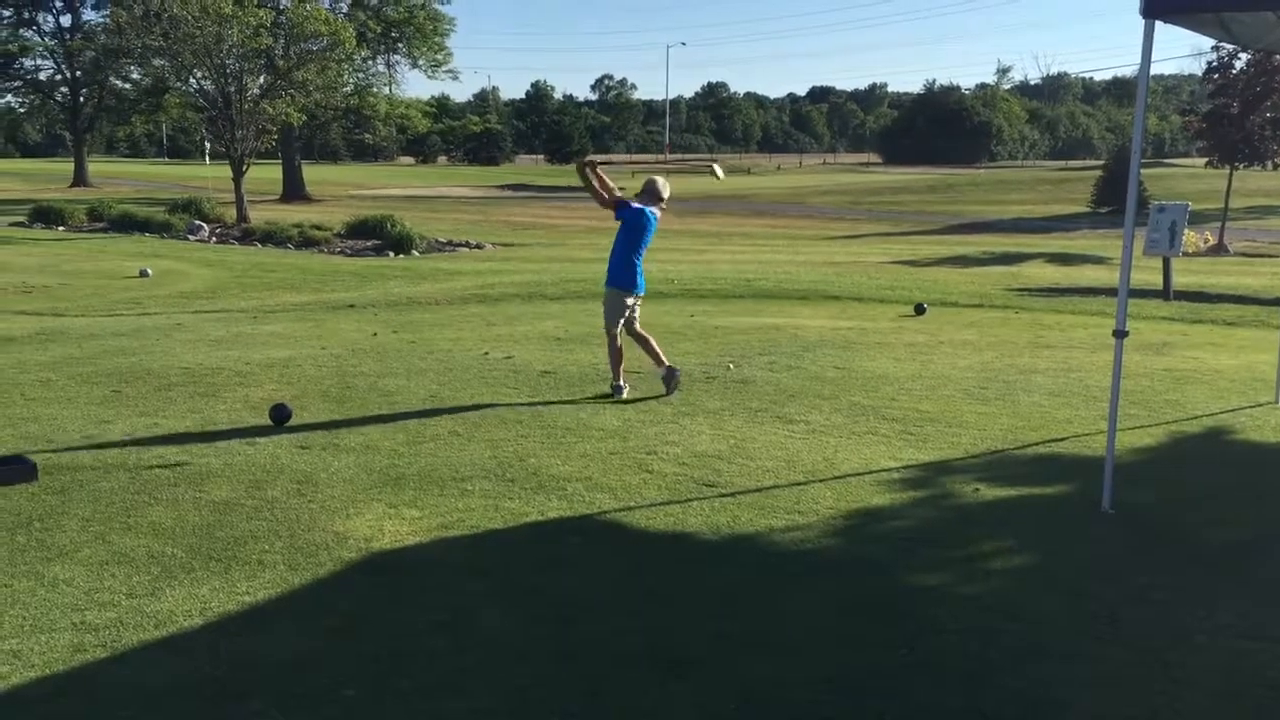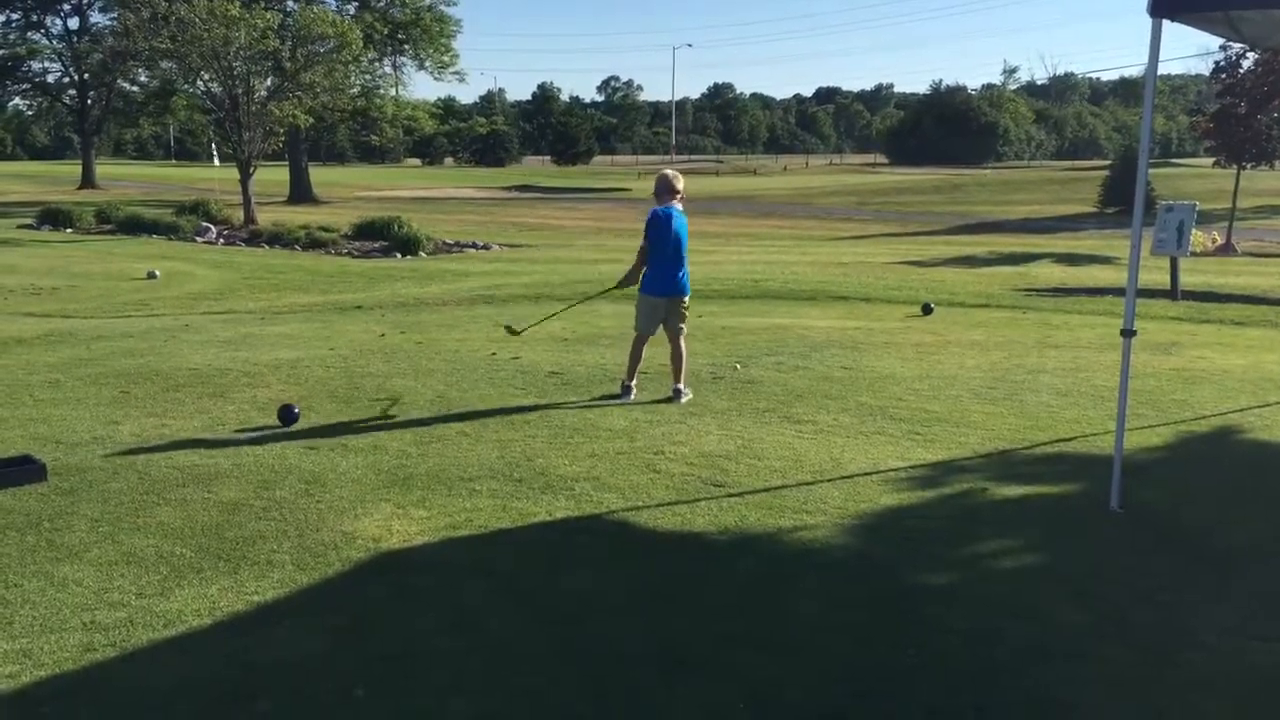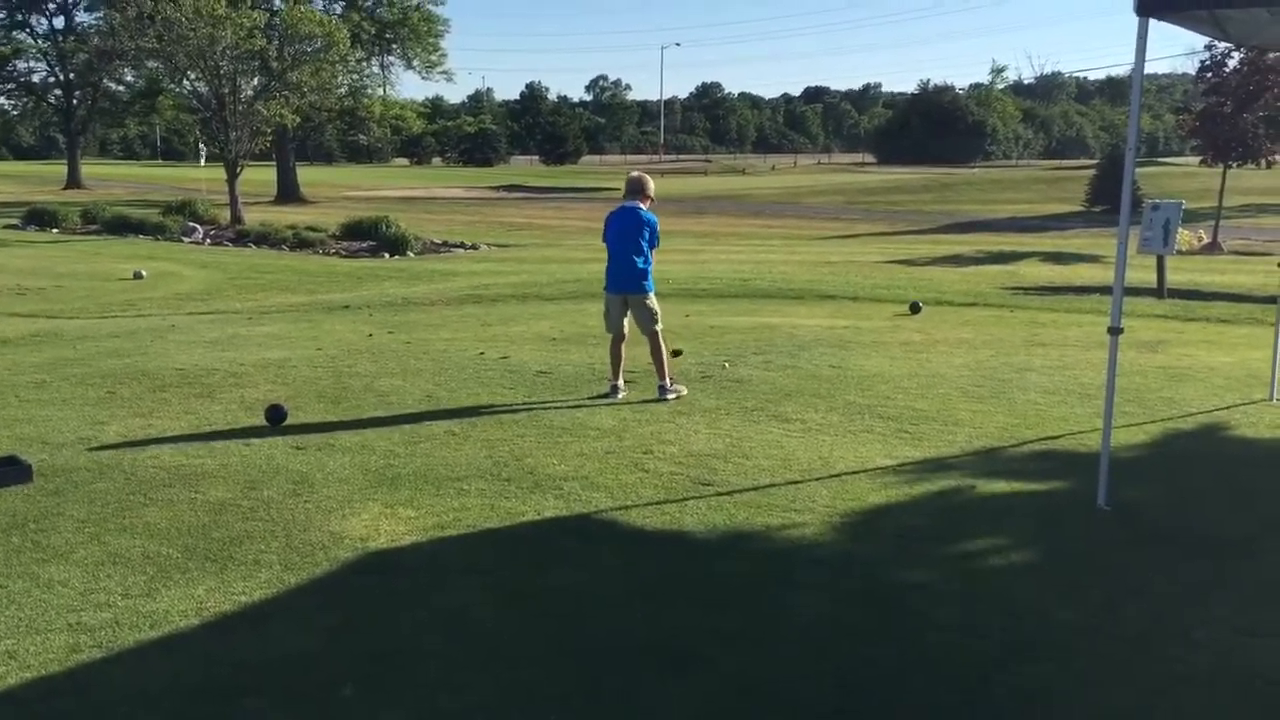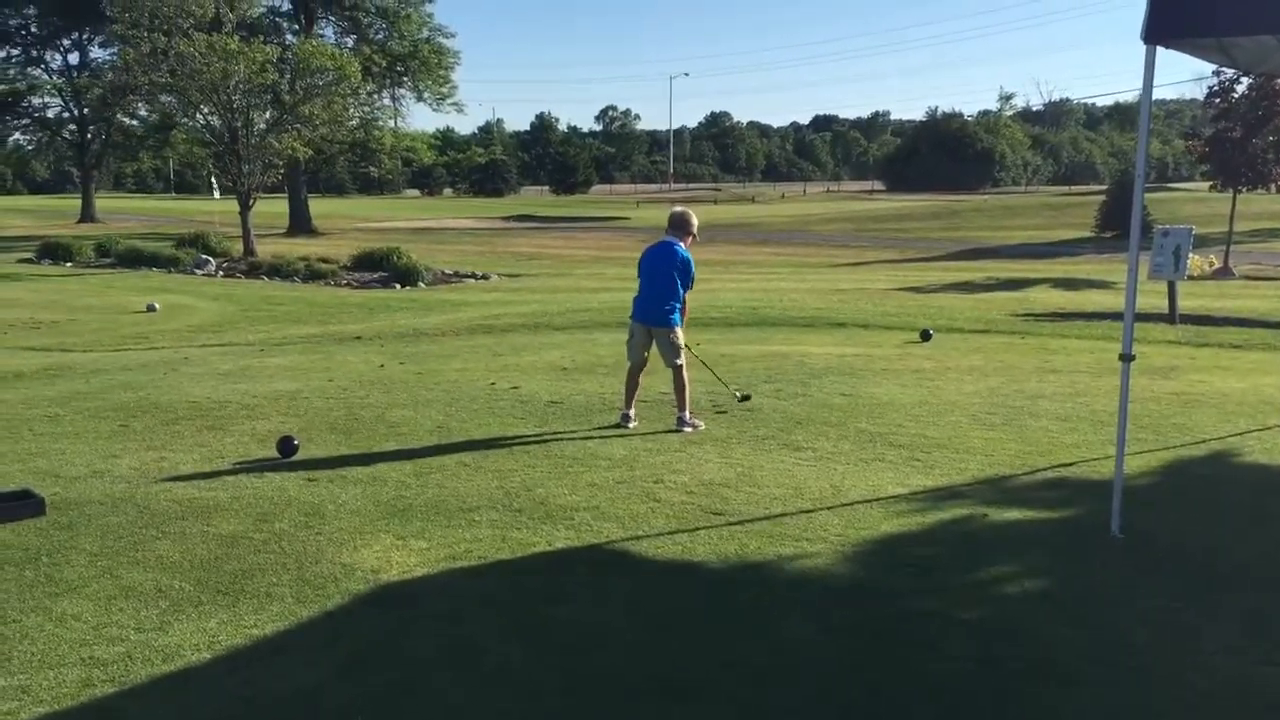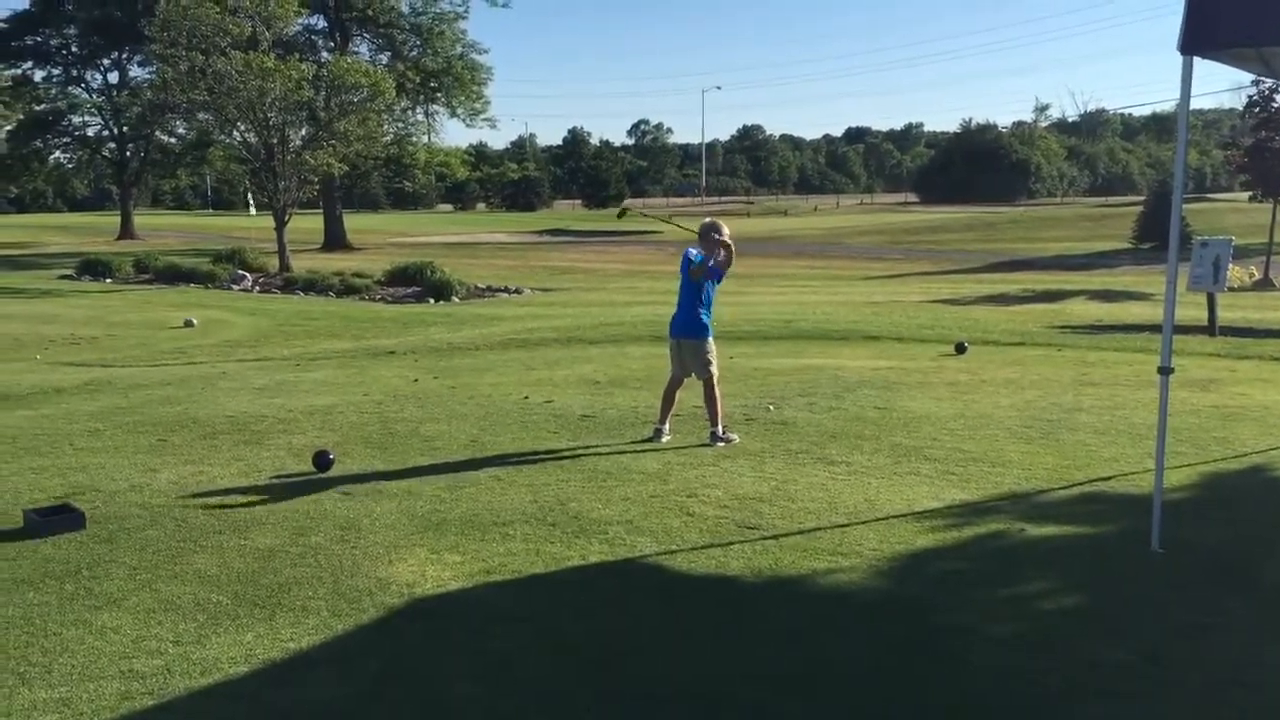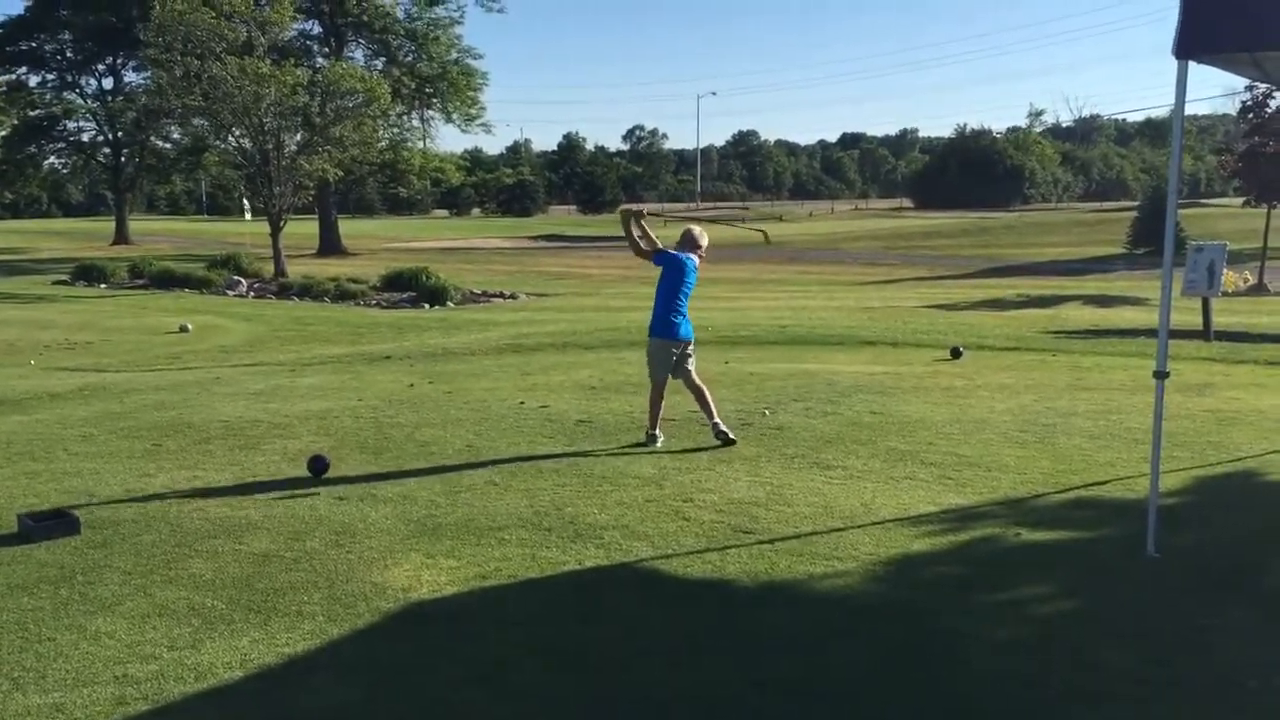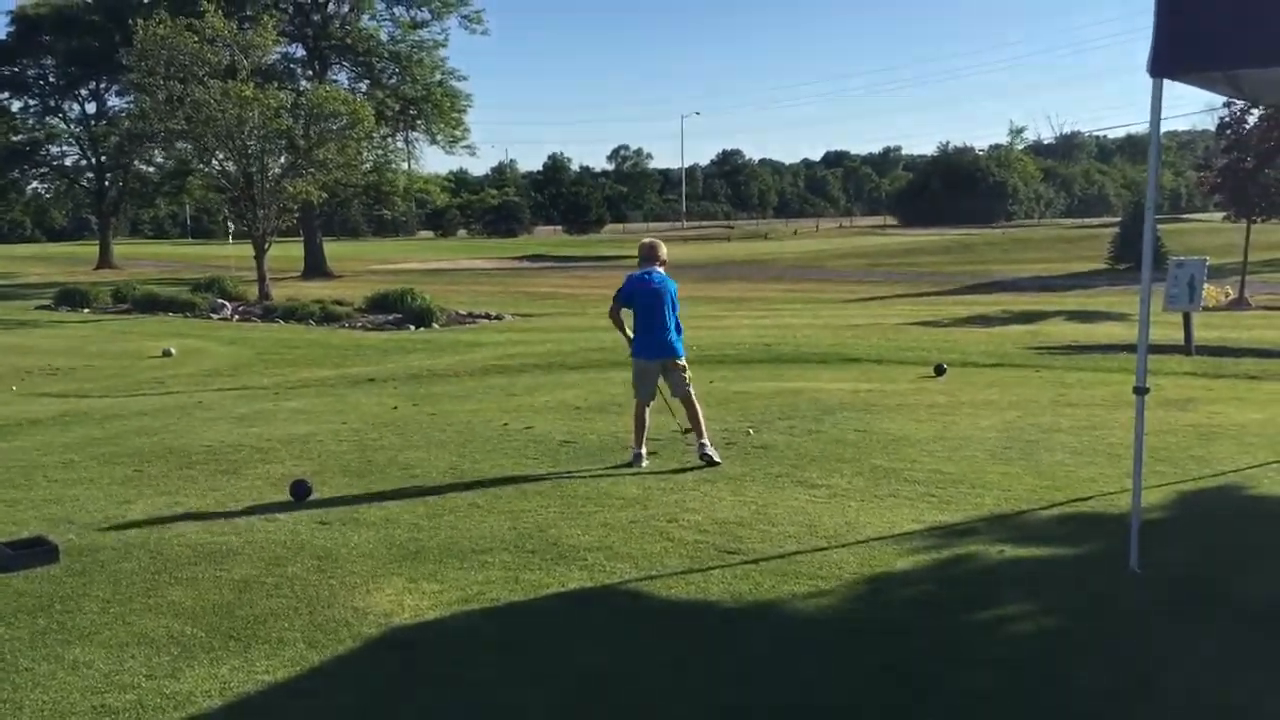
dt=0.7s
person 1, frame 1
left shoulder: (639, 214)
right shoulder: (648, 216)
left elbow: (607, 201)
right elbow: (615, 196)
left wrist: (585, 173)
right wrist: (594, 171)
left hip: (620, 282)
right hip: (632, 283)
left knee: (613, 332)
right knee: (632, 329)
left ankle: (618, 385)
right ankle: (665, 368)
person 1, frame 2
left shoulder: (657, 215)
right shoulder: (681, 218)
left elbow: (645, 250)
left wrist: (634, 274)
right wrist: (636, 272)
left hip: (654, 288)
right hip: (679, 288)
left knee: (641, 336)
right knee: (676, 338)
left ankle: (629, 385)
right ankle: (679, 388)
person 1, frame 3
left shoulder: (611, 218)
right shoulder: (649, 220)
left elbow: (611, 248)
right elbow: (650, 255)
left hip: (614, 285)
right hip: (640, 285)
left knee: (618, 335)
right knee: (654, 334)
left ankle: (616, 384)
right ankle: (665, 385)
person 1, frame 4
left shoulder: (649, 252)
right shoulder: (685, 258)
right elbow: (683, 298)
right wrist: (681, 324)
left hip: (641, 316)
right hip: (666, 318)
left knee: (636, 365)
right knee: (678, 367)
left ankle: (627, 413)
right ankle: (684, 417)
person 1, frame 5
left shoulder: (714, 265)
right shoulder: (691, 255)
left elbow: (724, 266)
right elbow: (696, 275)
left wrist: (728, 249)
right wrist: (710, 253)
left hip: (679, 329)
right hip: (696, 330)
left knee: (676, 378)
right knee: (709, 379)
left ankle: (661, 428)
right ankle: (717, 431)
person 1, frame 6
left shoulder: (676, 260)
right shoulder: (692, 265)
left elbow: (642, 252)
right elbow: (658, 250)
left wrist: (630, 224)
right wrist: (639, 224)
left hip: (663, 331)
right hip: (683, 333)
left knee: (658, 383)
right knee: (692, 380)
left ankle: (654, 432)
right ankle: (716, 424)
person 1, frame 7
left shoulder: (633, 281)
right shoulder: (669, 284)
left elbow: (614, 312)
left wrist: (628, 336)
left hip: (644, 352)
right hip: (672, 350)
left knee: (643, 402)
right knee: (688, 398)
left ankle: (639, 452)
right ankle: (704, 445)
